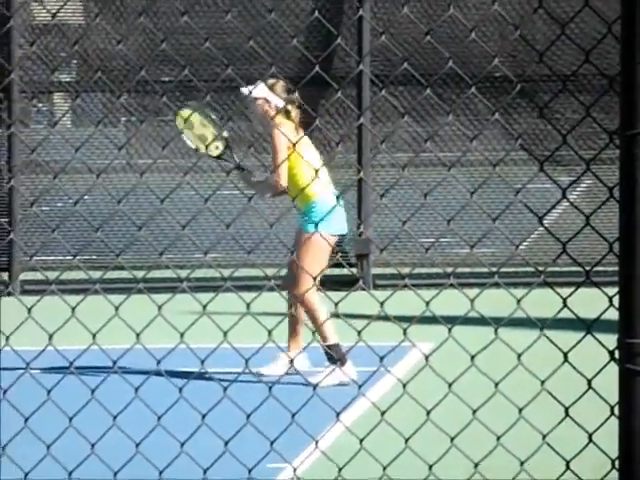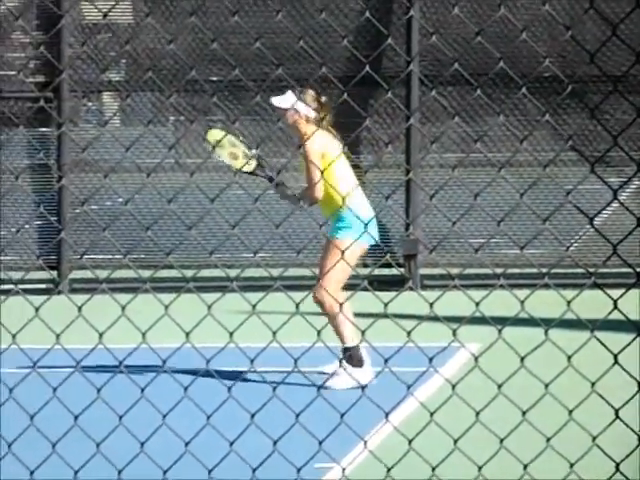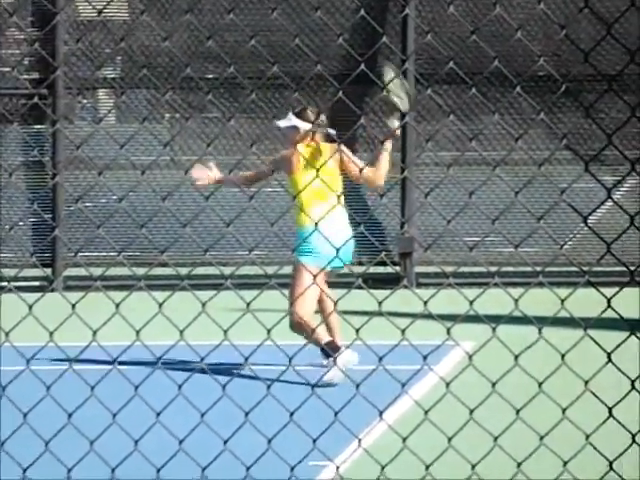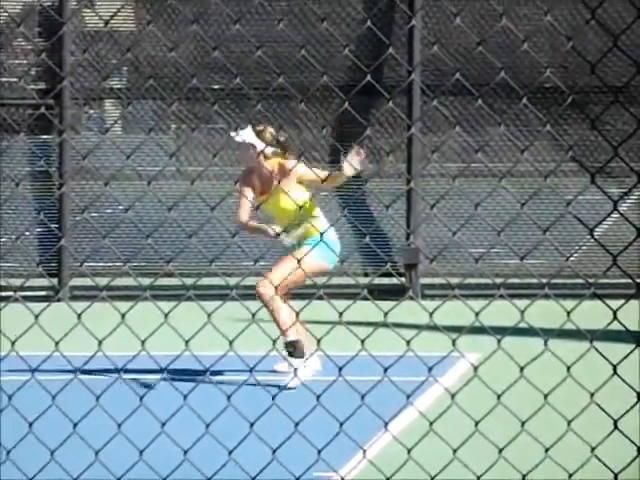
dt=0.5s
person 1, frame 1
left shoulder: (280, 130)
right shoulder: (288, 128)
left elbow: (280, 182)
left wrist: (254, 183)
right wrist: (261, 186)
left hip: (321, 211)
right hip: (321, 210)
left knee: (304, 288)
right knee: (293, 282)
left ankle: (341, 364)
right ankle: (294, 356)
person 1, frame 2
left shoulder: (311, 142)
right shoulder: (323, 135)
left elbow: (315, 194)
left wrist: (288, 196)
right wrist: (298, 195)
left hip: (353, 220)
right hip: (358, 218)
left knee: (324, 293)
right knee: (332, 290)
left ankle: (358, 366)
right ankle: (352, 355)
person 1, frame 3
left shoulder: (288, 156)
right shoulder: (337, 151)
left elbow: (250, 180)
right elbow: (376, 180)
left wrist: (217, 178)
right wrist: (387, 144)
left hip: (315, 238)
right hip: (342, 238)
left knee: (300, 319)
right knee: (315, 285)
left ankle: (335, 353)
right ankle: (338, 349)
person 1, frame 4
left shoulder: (288, 169)
right shoulder: (248, 179)
left elbow: (329, 179)
right elbow: (242, 219)
left wrist: (345, 171)
right wrist: (269, 230)
left hip: (321, 244)
right hip: (300, 244)
left knee: (264, 289)
right knee: (275, 298)
left ankle: (302, 357)
right ankle: (302, 353)
